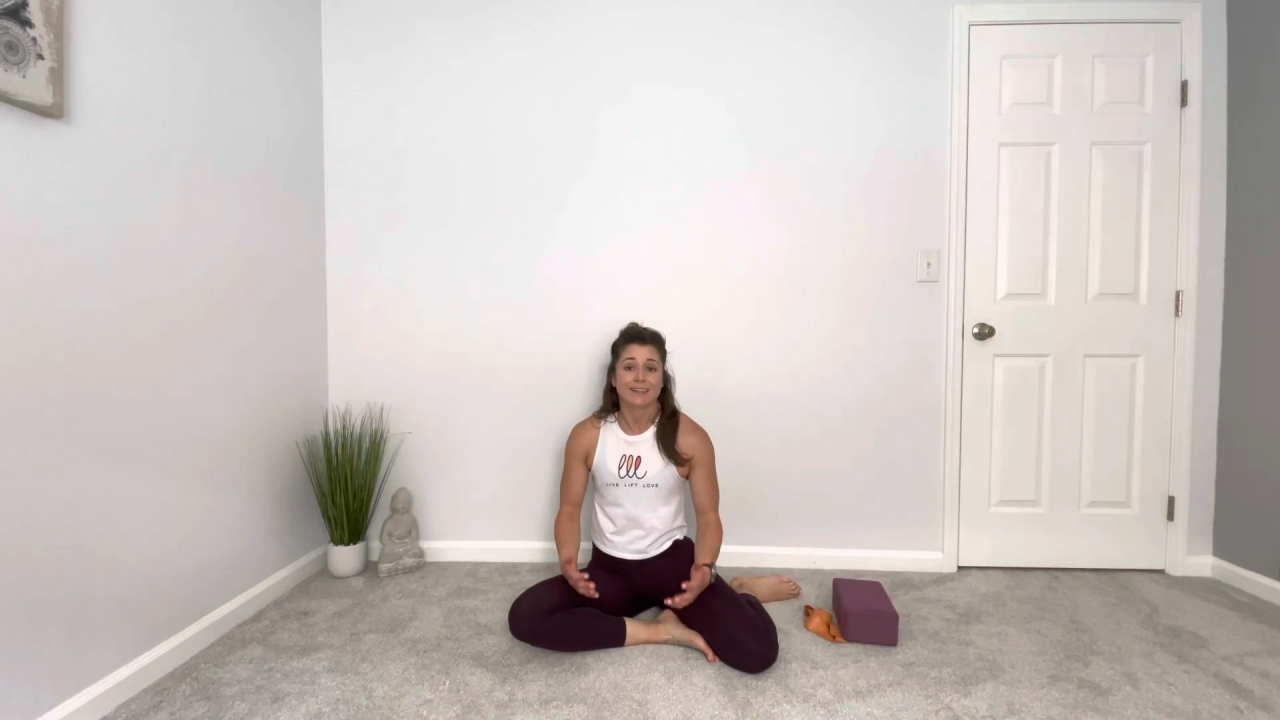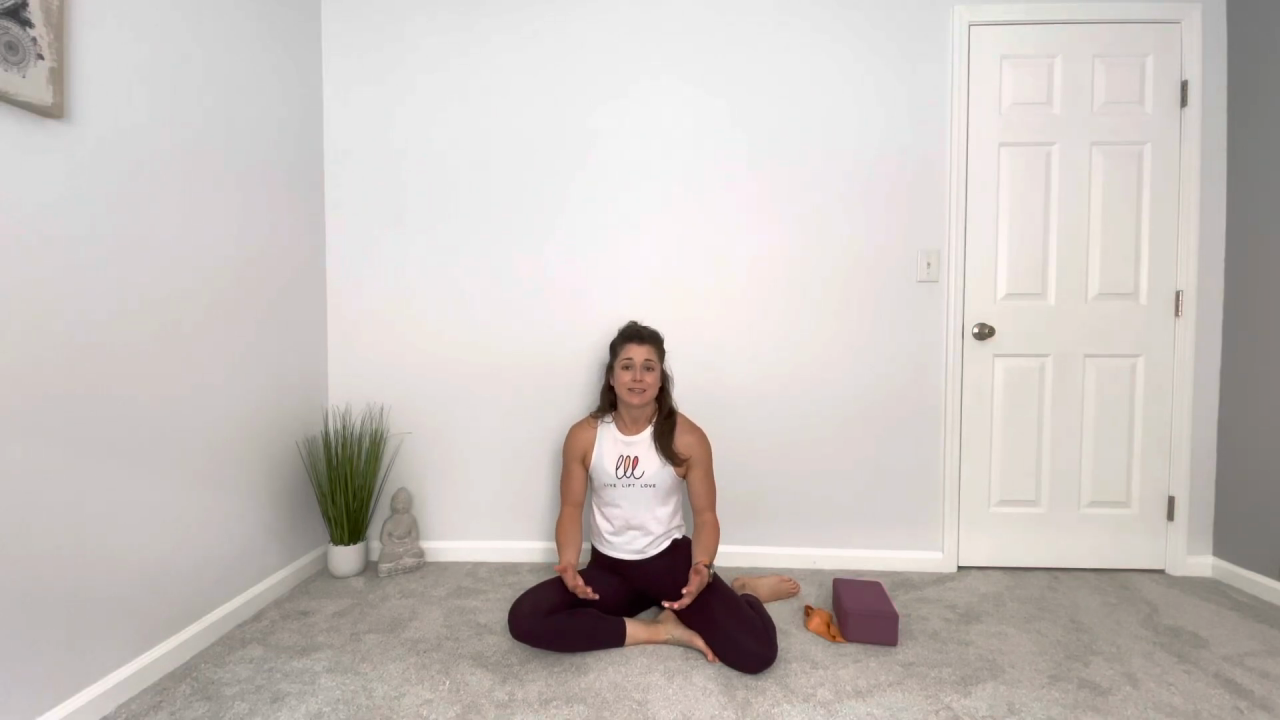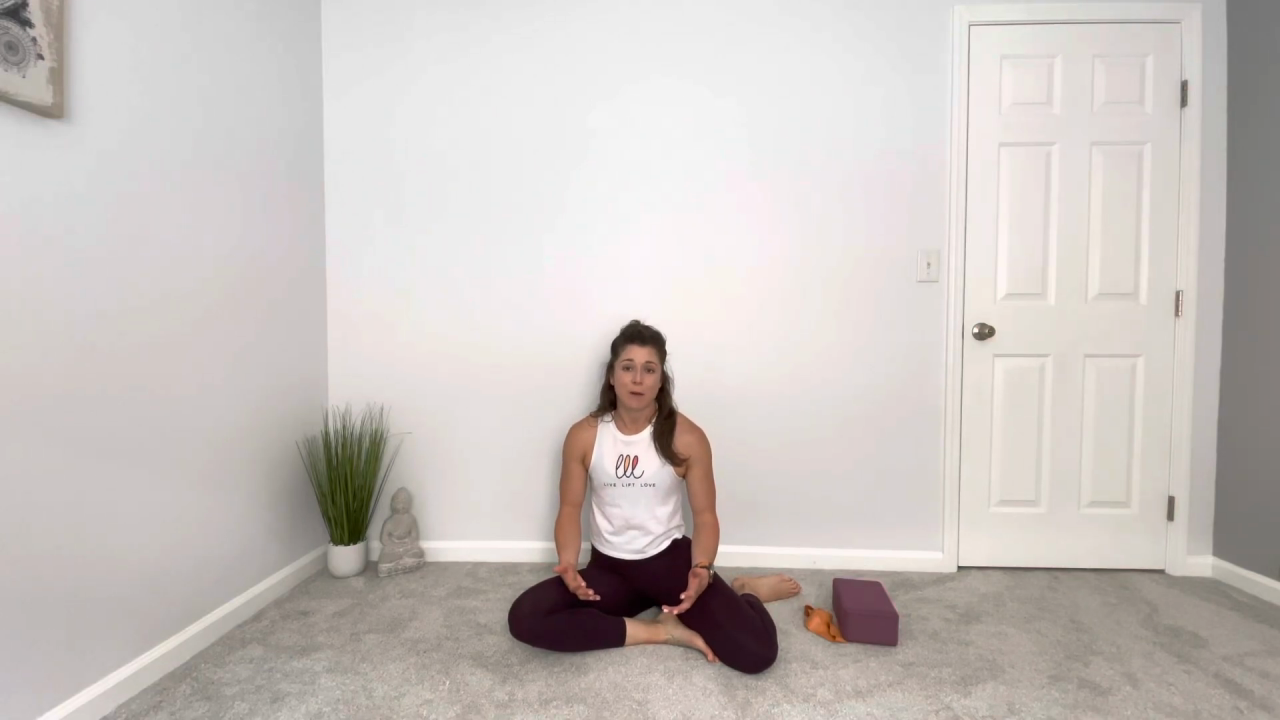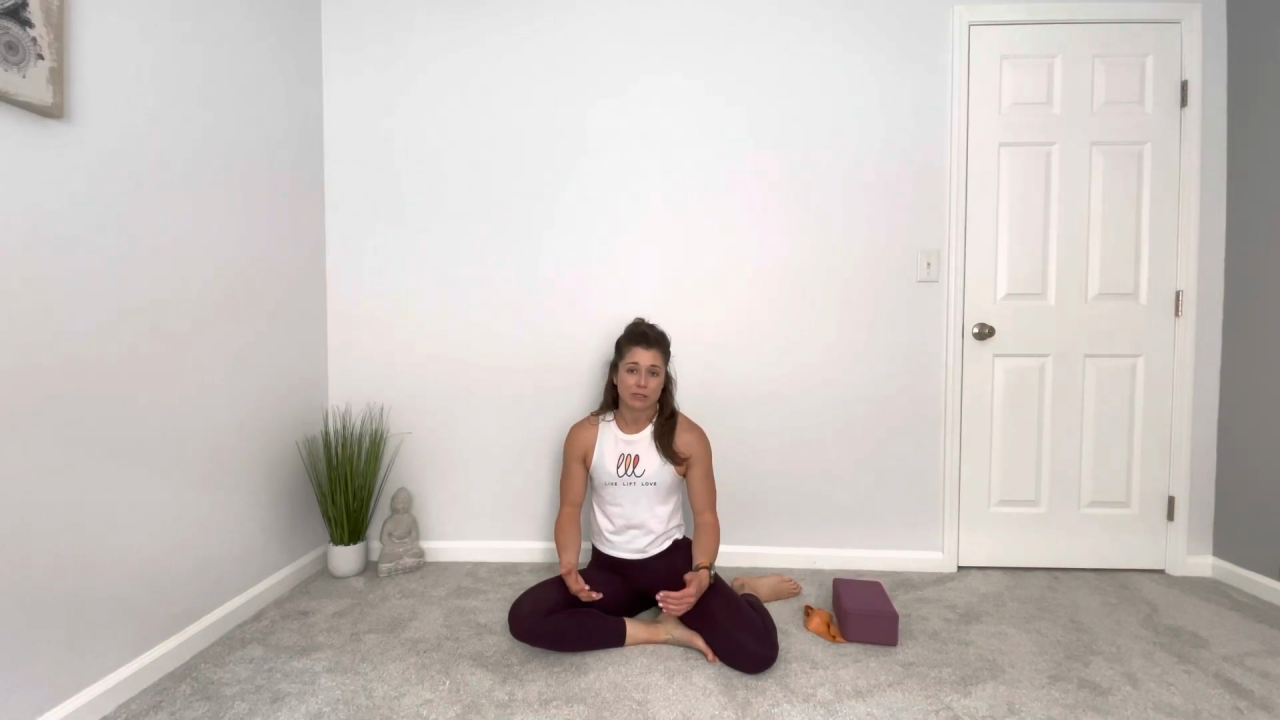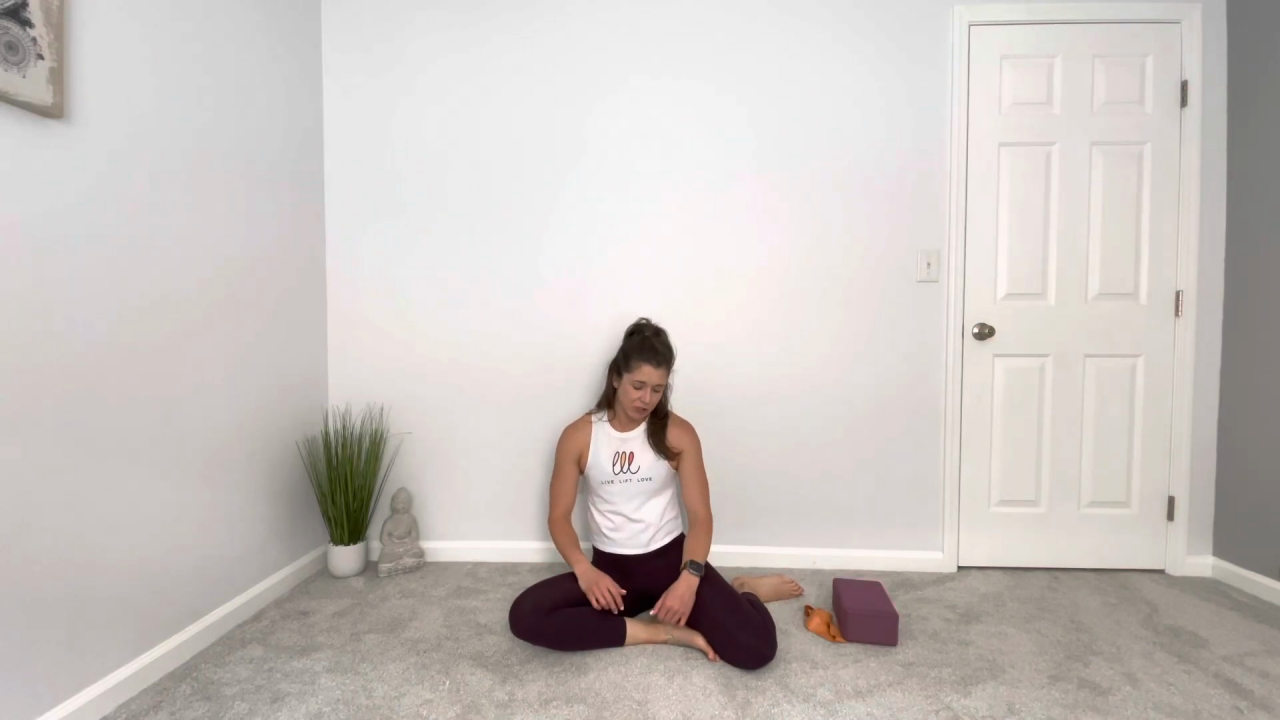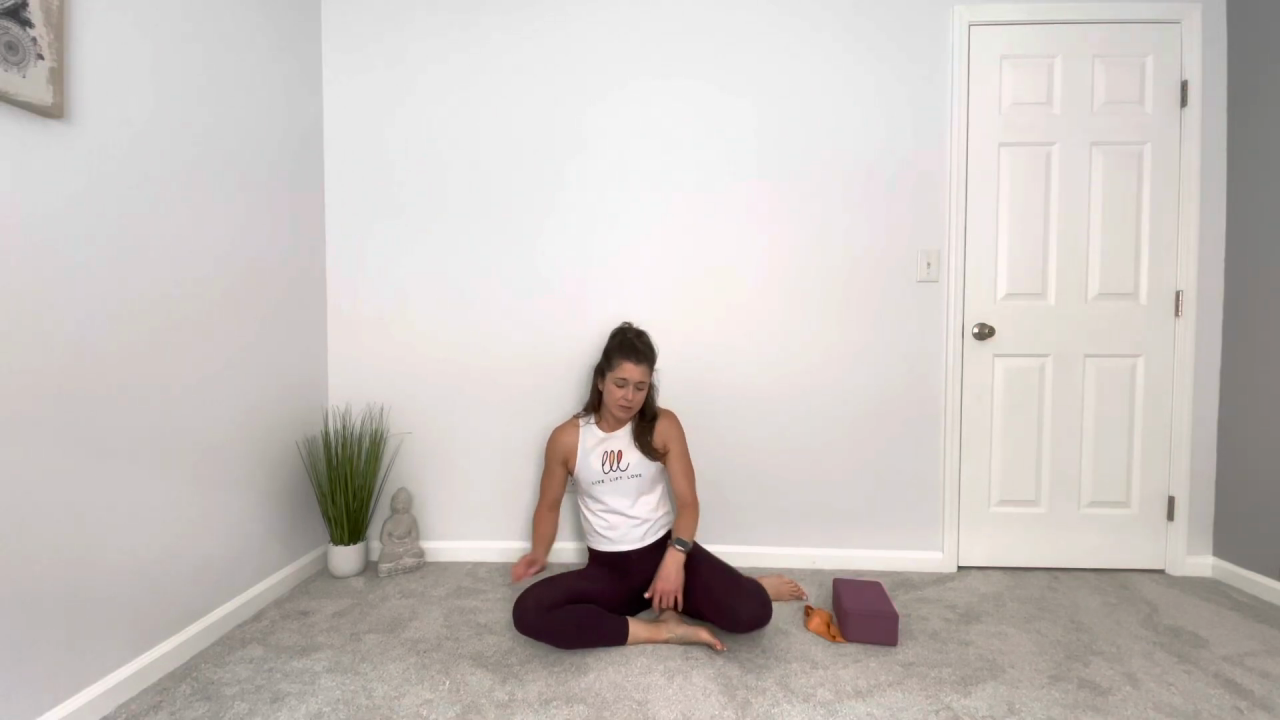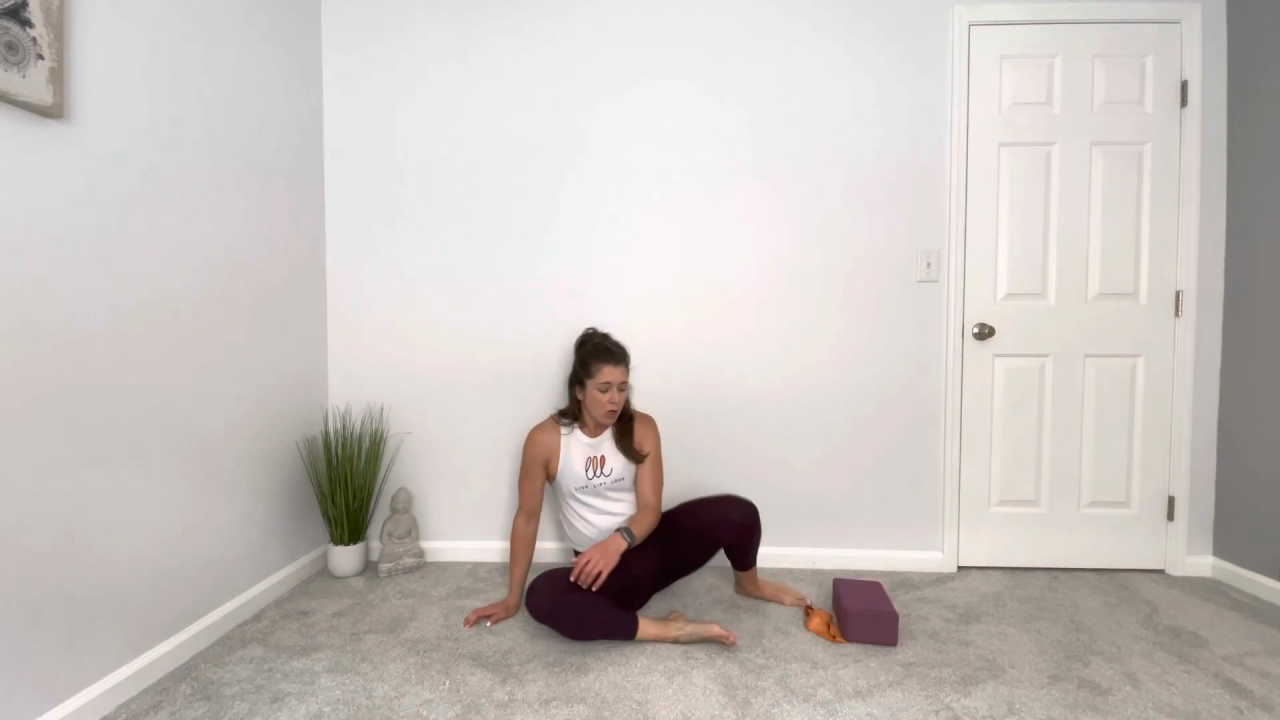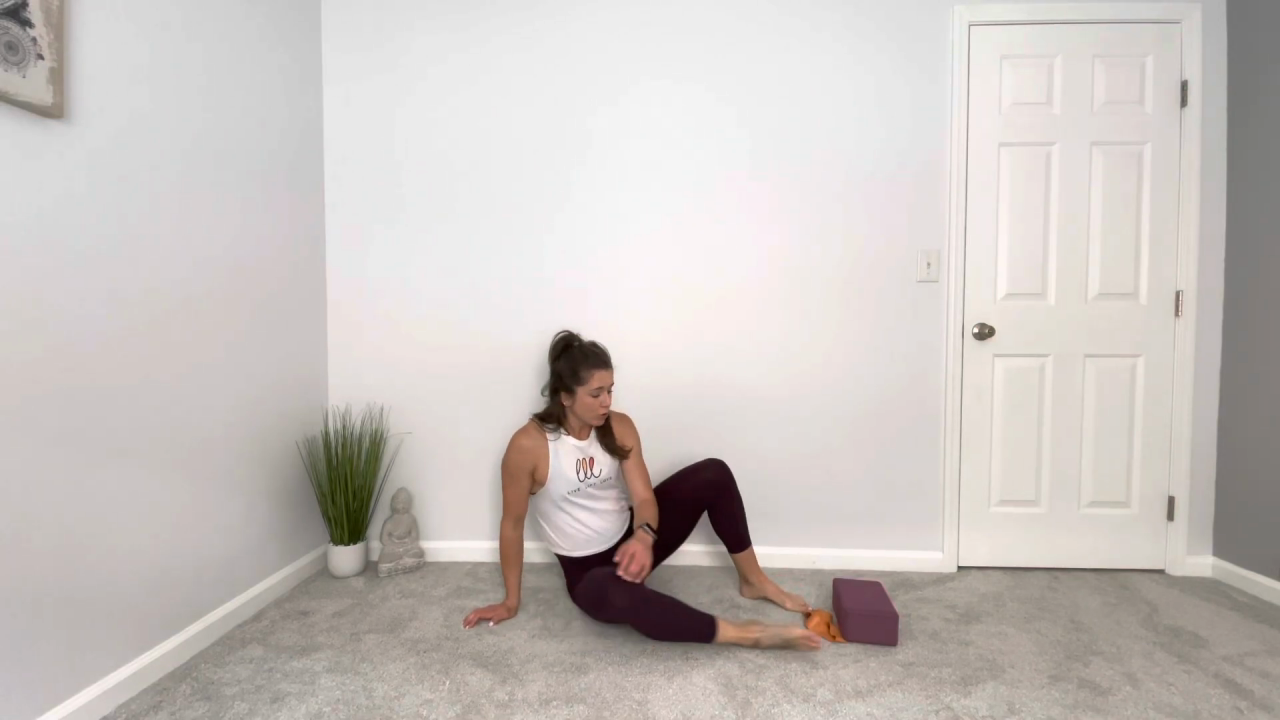
dt=0.3s
person 1, frame 1
left shoulder: (690, 438)
right shoulder: (586, 435)
left elbow: (708, 516)
right elbow: (569, 508)
left wrist: (704, 570)
right wrist: (568, 560)
left hip: (671, 560)
right hip: (610, 567)
left knee: (758, 651)
right knee: (525, 617)
left ankle: (739, 592)
right ankle: (665, 631)
person 1, frame 2
left shoulder: (688, 438)
right shoulder: (584, 436)
left elbow: (705, 515)
right elbow: (571, 509)
left wrist: (703, 569)
right wrist: (568, 564)
left hip: (670, 559)
right hip: (609, 568)
left knee: (757, 652)
right knee: (525, 619)
left ankle: (741, 592)
right ankle: (663, 631)
person 1, frame 3
left shoulder: (687, 437)
right shoulder: (584, 435)
left elbow: (705, 515)
right elbow: (570, 509)
left wrist: (702, 570)
right wrist: (567, 564)
left hip: (670, 559)
right hip: (609, 568)
left knee: (757, 651)
right knee: (524, 618)
left ankle: (741, 592)
right ankle: (663, 631)
person 1, frame 4
left shoulder: (688, 437)
right shoulder: (584, 435)
left elbow: (706, 517)
right elbow: (570, 510)
left wrist: (703, 574)
right wrist: (568, 566)
left hip: (671, 560)
right hip: (610, 568)
left knee: (758, 653)
right knee: (524, 618)
left ankle: (740, 592)
right ankle: (662, 631)
person 1, frame 5
left shoulder: (678, 433)
right shoulder: (579, 436)
left elbow: (700, 514)
right elbow: (559, 515)
left wrist: (689, 578)
right wrist: (582, 568)
left hip: (669, 558)
right hip: (610, 567)
left knee: (756, 648)
right knee: (525, 617)
left ankle: (741, 591)
right ankle: (661, 632)
person 1, frame 6
left shoulder: (664, 427)
right shoulder: (567, 437)
left elbow: (687, 501)
right elbow: (548, 506)
left wrist: (675, 558)
right wrist: (538, 555)
left hip: (669, 553)
right hip: (609, 569)
left knee: (751, 614)
right knee: (528, 613)
left ankle: (745, 588)
right ankle: (665, 630)
person 1, frame 7
left shoulder: (642, 428)
right shoulder: (546, 438)
left elbow: (650, 509)
right elbow: (527, 516)
left wrist: (618, 541)
right wrist: (511, 598)
left hip: (649, 543)
right hip: (601, 564)
left knee: (738, 512)
right knee: (541, 597)
left ankle: (748, 583)
right ankle: (668, 630)
person 1, frame 8
left shoulder: (619, 427)
right shoulder: (529, 446)
left elbow: (644, 498)
right elbow: (513, 525)
left wrist: (643, 537)
right wrist: (510, 601)
left hip: (632, 543)
right hip: (590, 569)
left knee: (713, 474)
right knee: (623, 595)
left ankle: (755, 581)
right ankle: (745, 634)
